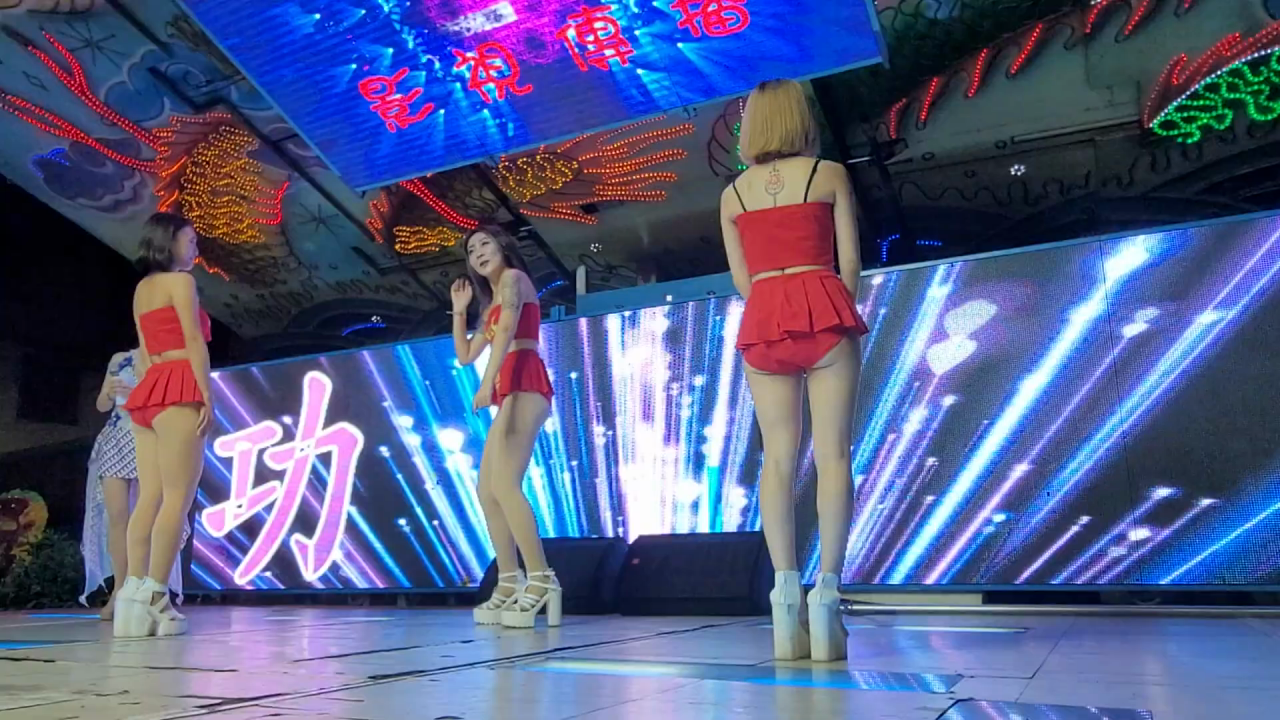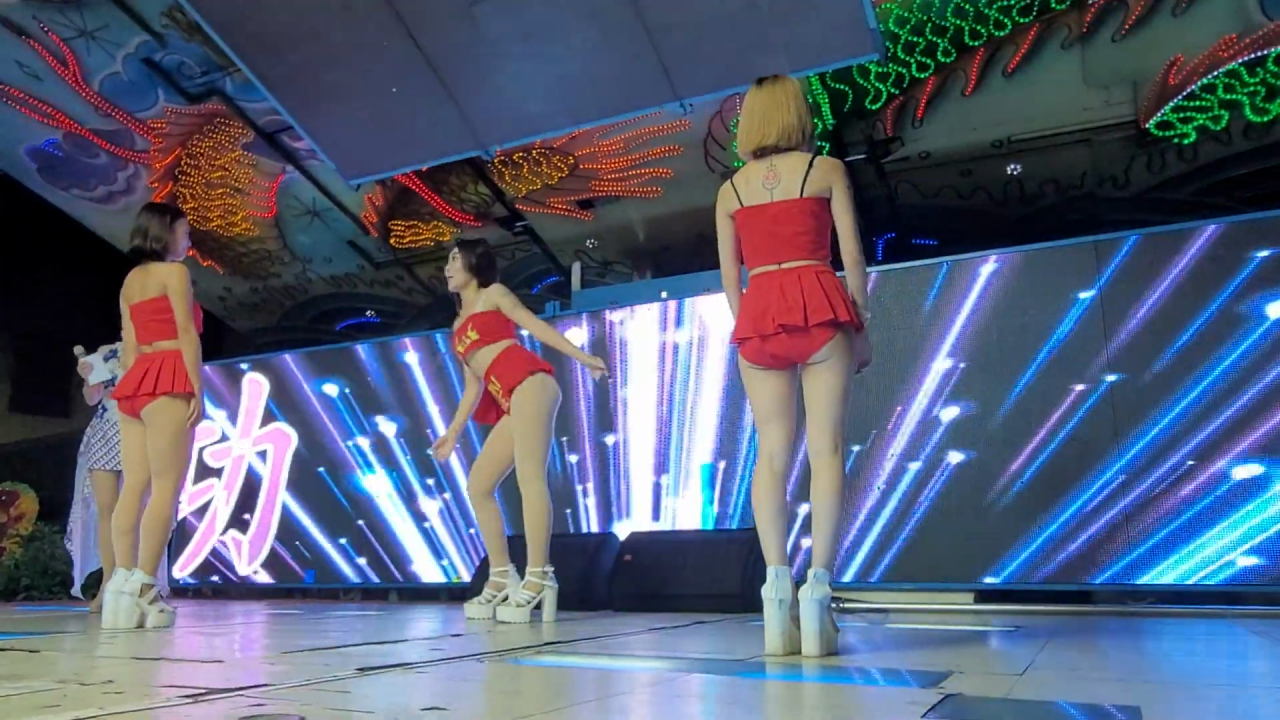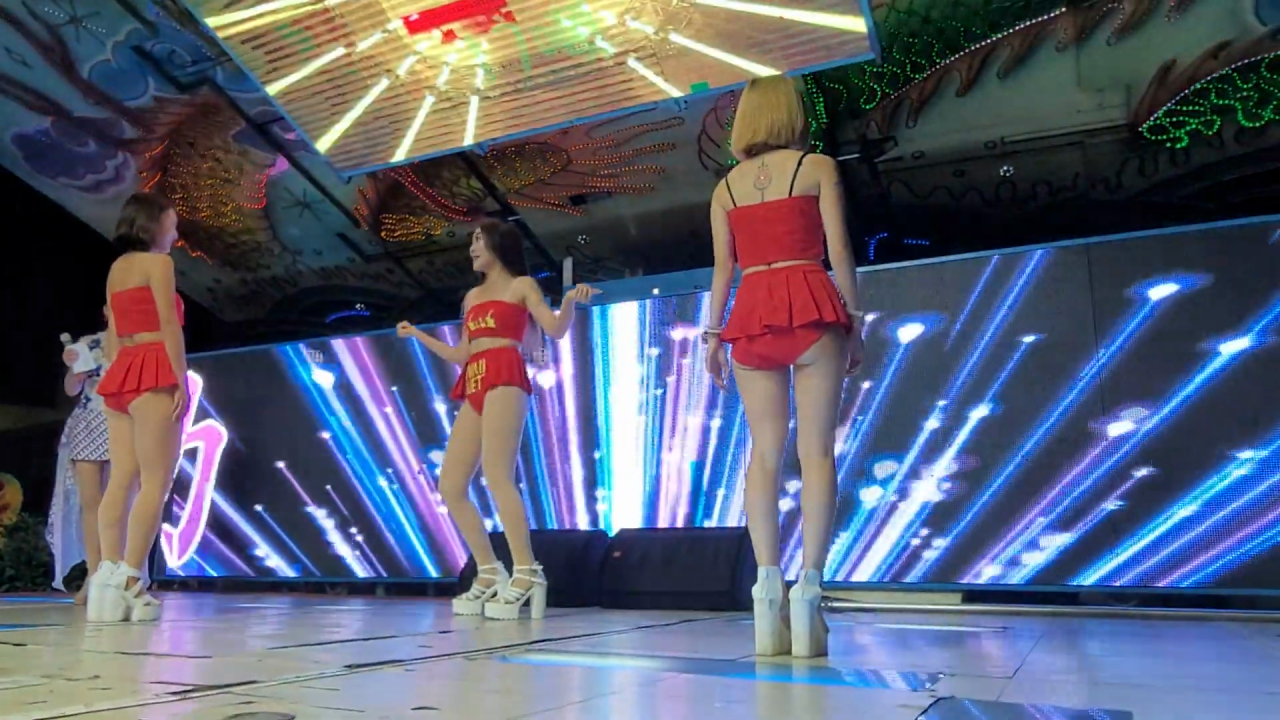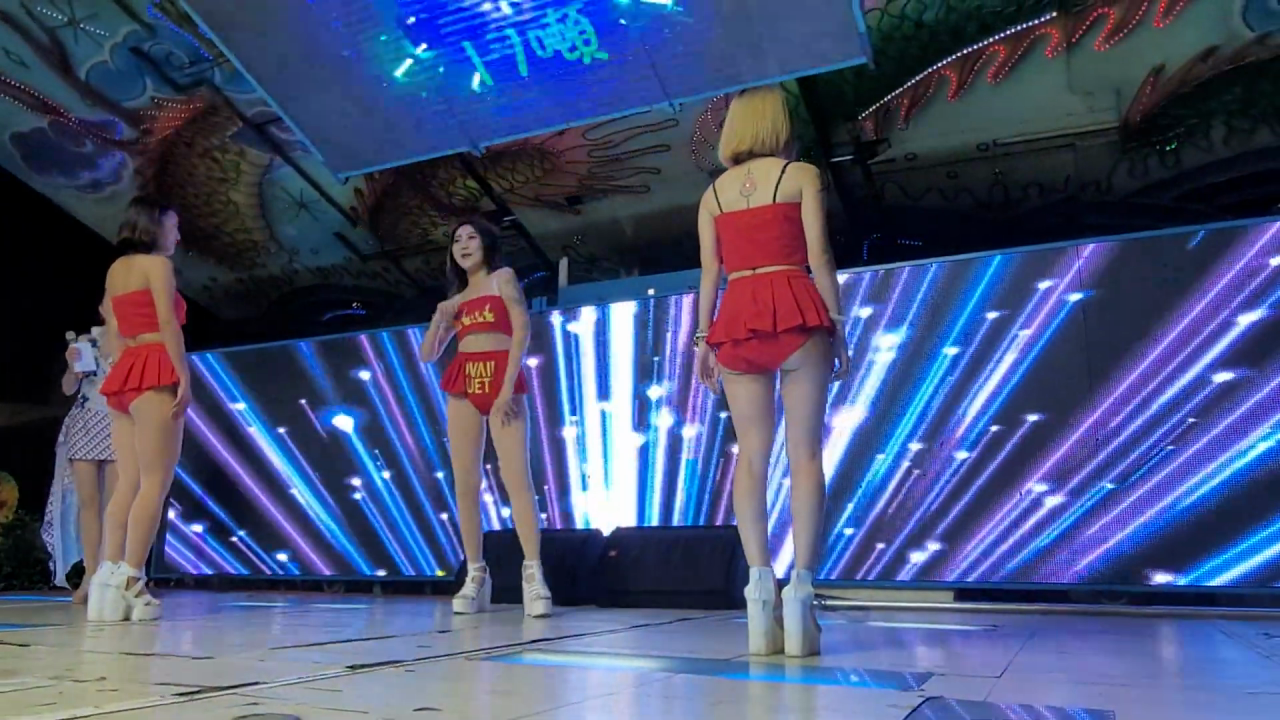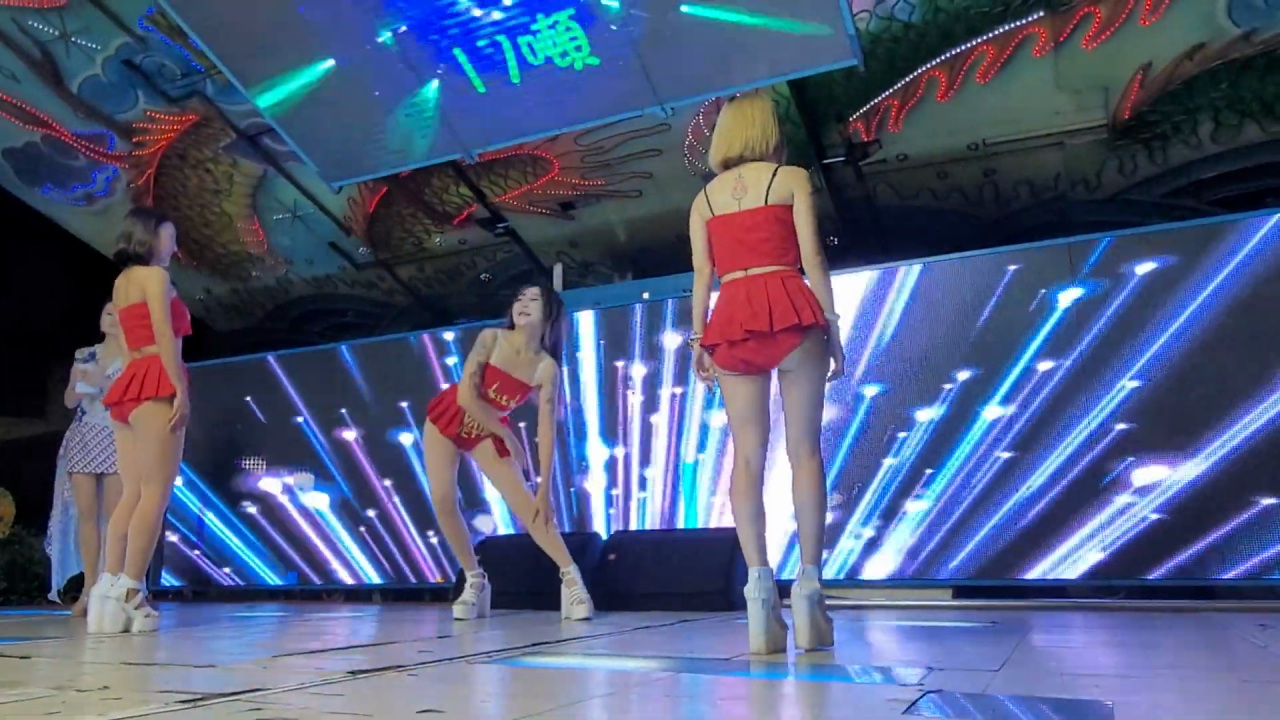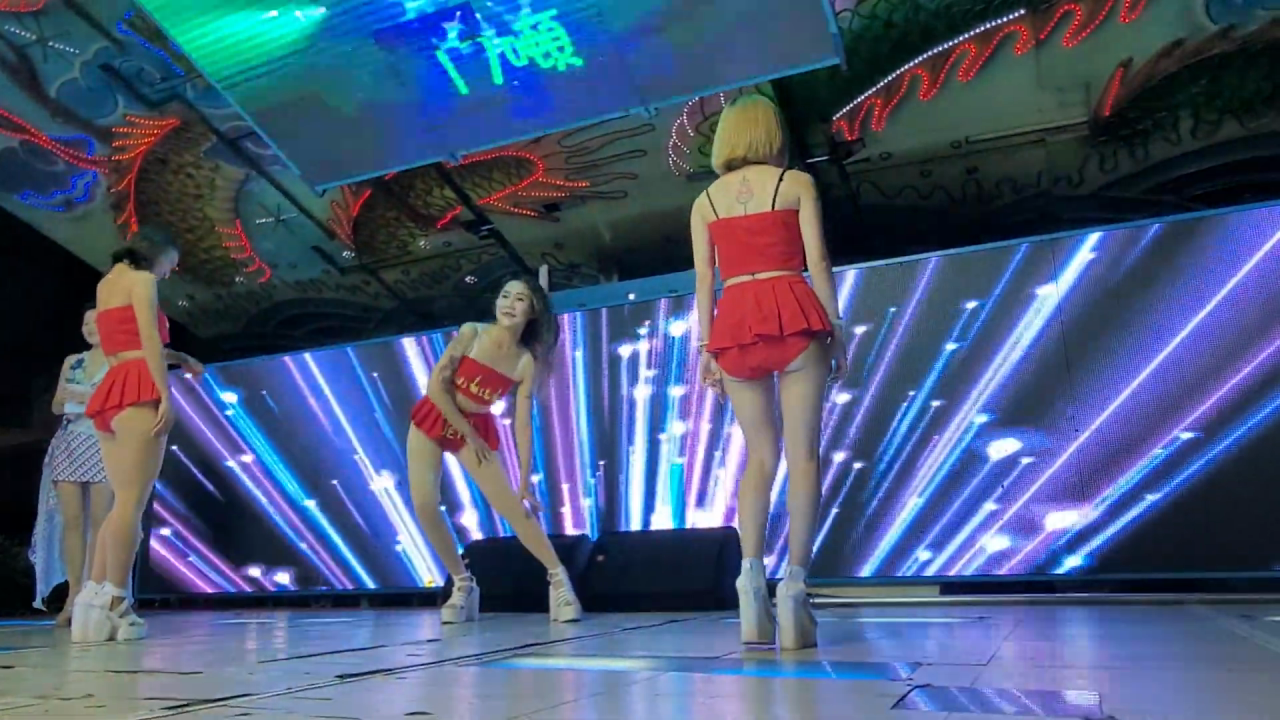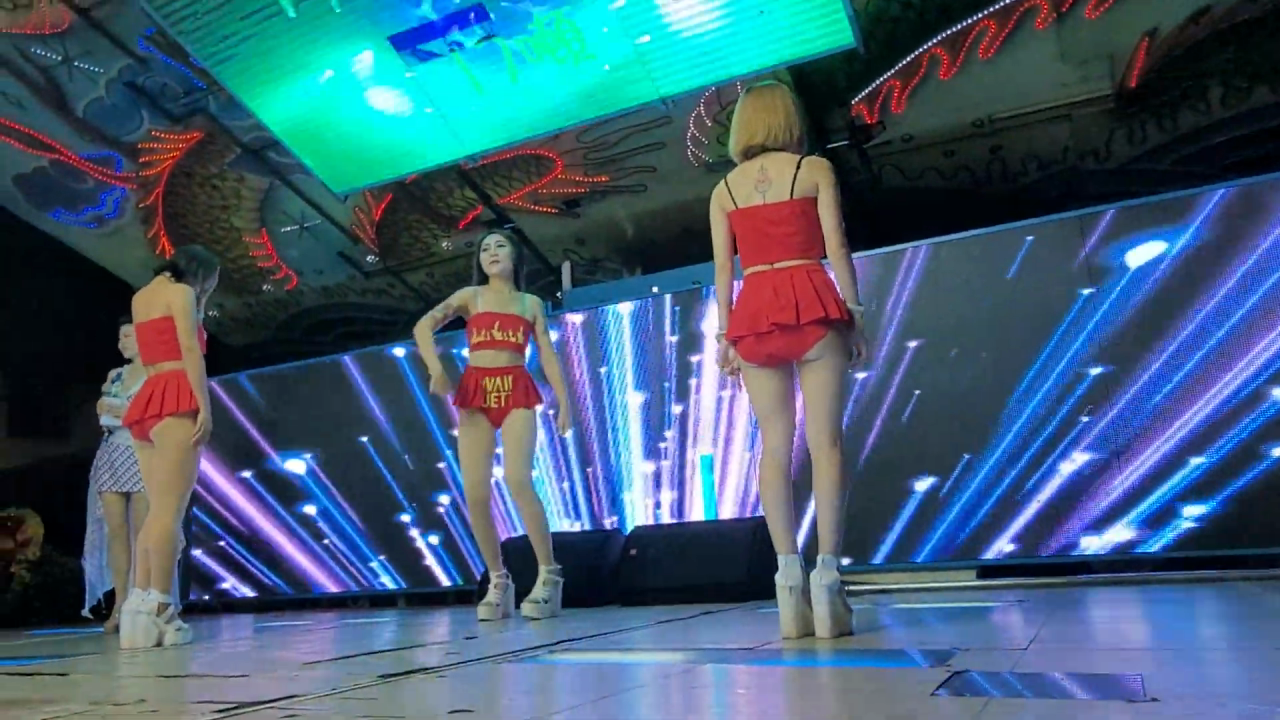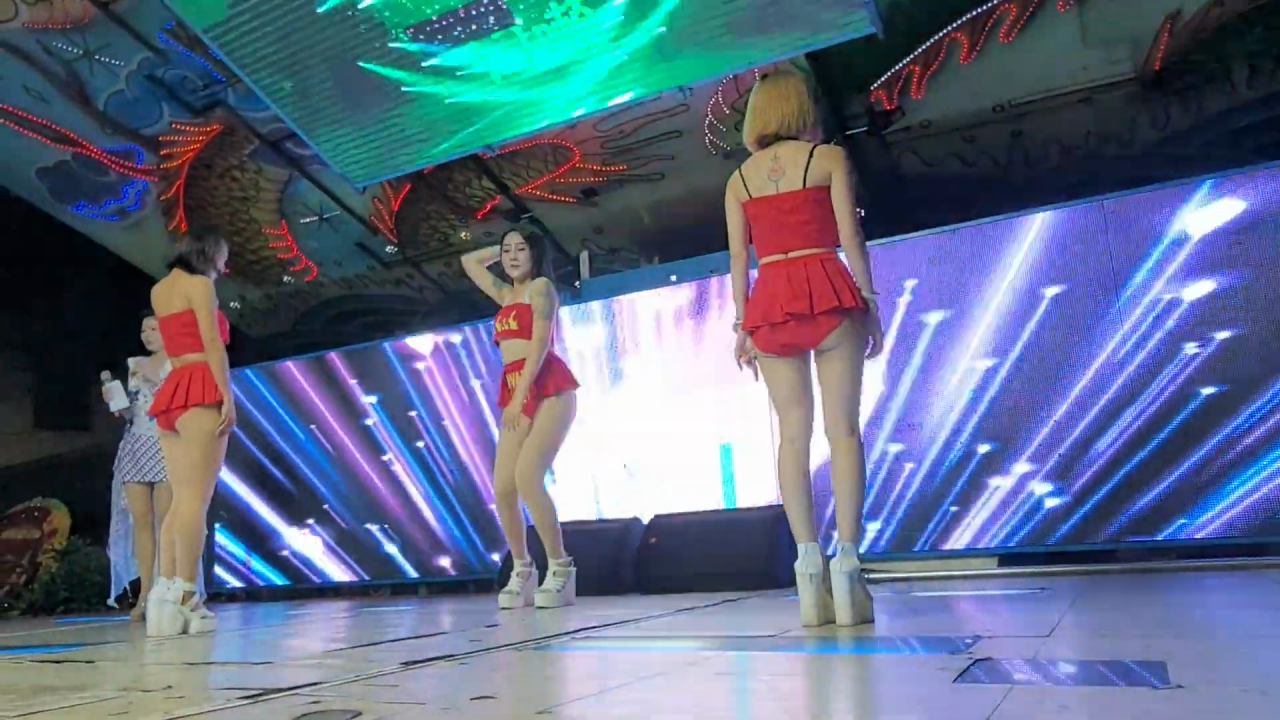
dt=0.7s
person 1, frame 1
left shoulder: (732, 193)
right shoulder: (829, 174)
left elbow: (741, 277)
right elbow: (849, 259)
left hip: (762, 321)
right hip: (823, 313)
left knee: (778, 458)
right knee: (832, 453)
left ankle: (786, 594)
right ankle: (826, 590)
person 1, frame 2
left shoulder: (730, 189)
right shoulder: (827, 169)
left elbow: (729, 272)
right elbow: (852, 254)
right wrist: (859, 321)
left hip: (758, 316)
right hip: (818, 308)
left knee: (771, 453)
right knee: (825, 448)
left ankle: (778, 588)
right ankle: (817, 586)
person 1, frame 3
left shoulder: (726, 185)
right shoulder: (819, 167)
left elbow: (723, 266)
right elbow: (840, 251)
left wrist: (714, 336)
right wrist: (854, 319)
left hip: (751, 315)
right hip: (810, 308)
left knee: (764, 453)
right knee: (815, 451)
left ankle: (769, 591)
right ankle: (808, 587)
person 1, frame 4
left shoulder: (713, 192)
right shoulder: (802, 175)
left elbow: (710, 272)
right elbow: (819, 257)
left wrist: (703, 339)
right wrist: (837, 323)
left hip: (737, 320)
right hip: (795, 312)
left knee: (751, 457)
right knee: (803, 454)
left ankle: (761, 590)
right ankle: (800, 586)
person 1, frame 5
left shoulder: (704, 197)
right shoulder: (793, 178)
left elbow: (702, 274)
right elbow: (812, 257)
left wrist: (699, 340)
right wrist: (832, 327)
left hip: (731, 320)
right hip: (788, 311)
left knee: (747, 456)
right knee: (804, 452)
left ankle: (759, 589)
right ankle: (807, 586)
person 1, frame 6
left shoulder: (705, 200)
right shoulder: (797, 183)
left elbow: (704, 279)
right elbow: (818, 261)
left wrist: (706, 345)
right wrist: (834, 328)
left hip: (735, 325)
right hip: (793, 316)
left knee: (760, 455)
right knee: (801, 453)
left ankle: (751, 573)
right ankle: (793, 587)
person 1, frame 7
left shoulder: (724, 188)
right shoulder: (816, 169)
left elbow: (723, 268)
right elbow: (837, 248)
left wrist: (725, 334)
right wrist: (855, 314)
left hip: (753, 313)
right hip: (810, 304)
left knee: (775, 446)
right knee: (824, 441)
left ankle: (789, 576)
right ankle: (826, 575)
person 1, frame 8
left shoulder: (739, 178)
right shoulder: (829, 157)
left elbow: (738, 258)
right elbow: (850, 236)
left wrist: (742, 324)
right wrist: (870, 302)
left hip: (770, 303)
right hip: (826, 293)
left knee: (793, 433)
right knee: (842, 428)
left ankle: (809, 566)
right ankle: (846, 561)
person 2, frame 1
left shoulder: (142, 288)
right shoulder: (180, 280)
left elbow: (145, 352)
right elbow: (194, 340)
left wrist: (146, 395)
right wrist: (207, 395)
left hip: (148, 393)
right hip: (178, 390)
left knee: (150, 497)
right knee: (177, 497)
left ankle: (135, 593)
right ankle: (152, 597)
person 2, frame 2
left shoulder: (130, 279)
right shoulder: (174, 271)
left elbow: (129, 342)
right elbow: (186, 333)
left wrist: (134, 385)
right wrist: (197, 389)
left hip: (135, 384)
right hip: (167, 382)
left knee: (134, 487)
right knee: (166, 487)
left ankle: (123, 585)
right ankle: (142, 588)
person 2, frame 3
left shoulder: (117, 268)
right shoulder: (158, 262)
left elbow: (113, 333)
right elbow: (169, 325)
left wrist: (119, 374)
right wrist: (182, 380)
left hip: (121, 375)
right hip: (152, 373)
left knee: (122, 480)
right knee: (156, 481)
left ankle: (109, 577)
right ankle: (128, 581)
person 2, frame 4
left shoulder: (115, 269)
right shoulder: (157, 264)
left elbow: (114, 330)
right elbow: (168, 324)
left wrist: (123, 371)
right wrist: (184, 377)
left hip: (123, 376)
right hip: (154, 374)
left knee: (129, 483)
right knee: (155, 481)
left ankle: (110, 577)
right ankle: (128, 581)
person 2, frame 5
left shoulder: (122, 281)
right shoulder: (155, 275)
right elbow: (164, 335)
right wrist: (181, 390)
left hip: (129, 387)
right hip: (155, 386)
left knee: (132, 494)
right knee: (155, 493)
left ankle: (109, 589)
right ankle: (127, 595)
person 2, frame 6
left shoulder: (108, 282)
right shoulder: (141, 279)
right elbow: (149, 341)
left wrist: (178, 357)
right wrist: (165, 394)
left hip: (111, 393)
right hip: (138, 392)
left knee: (123, 502)
right knee: (131, 501)
left ankle: (94, 599)
right ankle: (112, 603)
person 2, frame 7
left shoulder: (141, 296)
right shoulder: (180, 291)
right elbow: (190, 351)
left wrist: (201, 300)
right wrist: (205, 405)
left hip: (147, 403)
right hip: (175, 401)
left knee: (157, 511)
right knee: (170, 509)
left ankle: (139, 604)
right ankle: (157, 609)
person 2, frame 8
left shoulder: (161, 290)
right shoulder: (199, 284)
right elbow: (212, 342)
right wrist: (228, 395)
left hip: (172, 395)
right hip: (199, 392)
left knee: (181, 499)
right knee: (195, 498)
left ankle: (166, 594)
right ankle: (184, 598)
person 3, frame 1
left shoulder: (514, 277)
right shoulder: (492, 301)
left elbow: (507, 330)
right elbow: (465, 356)
left wrist: (486, 381)
right wrist: (460, 310)
left hip: (526, 388)
right hip: (511, 397)
left knee: (504, 485)
right knee: (486, 491)
left ankle: (541, 581)
right ankle: (510, 583)
person 3, frame 2
left shoulder: (493, 294)
right shoulder: (459, 326)
left elbow: (535, 325)
right elbow: (473, 386)
left wrist: (580, 355)
right wrist: (453, 431)
left hip: (530, 383)
right hip: (509, 404)
left knee: (529, 477)
right knee: (478, 486)
left ankle: (539, 578)
right ankle: (502, 578)
person 3, frame 3
left shoulder: (522, 286)
right shoulder: (472, 296)
left elbow: (556, 329)
left wrist: (569, 303)
right wrist: (418, 335)
left hip: (505, 380)
right hip: (472, 390)
left knee: (497, 476)
right knee: (451, 487)
left ankle: (527, 575)
right ankle: (491, 574)
person 3, frame 4
left shoulder: (503, 277)
right shoulder: (455, 300)
left elbow: (521, 327)
right elbow: (427, 355)
left wrist: (508, 385)
right wrist: (439, 319)
left hip: (504, 385)
right hip: (461, 386)
left knee: (515, 475)
right knee: (465, 483)
left ankle: (532, 572)
right ankle: (476, 574)
person 3, frame 5
left shoulder: (546, 368)
right shoulder: (491, 339)
left elbow: (547, 431)
right elbow: (465, 397)
left wrist: (546, 490)
right wrist: (508, 437)
left hip: (488, 431)
right hip: (447, 418)
left knee: (525, 502)
right knee: (442, 498)
left ankle: (571, 577)
right ankle: (475, 581)
person 3, frame 6
left shoulder: (527, 363)
right shoulder: (471, 333)
left elbow: (523, 424)
right elbow: (435, 386)
left wrist: (526, 477)
right wrist: (467, 432)
left hip: (475, 429)
right hip: (432, 420)
left knee: (511, 504)
right knee: (424, 504)
left ankle: (558, 579)
right ankle: (462, 585)
person 3, frame 7
left shoulder: (531, 302)
right shoulder: (470, 297)
left elbow: (550, 354)
right elbow: (423, 325)
left wrist: (566, 402)
right wrist: (433, 362)
left hip: (518, 395)
right hip: (475, 392)
left knee: (518, 483)
right knee: (474, 491)
left ankle: (547, 576)
right ankle: (498, 580)
person 3, frame 8
left shoulder: (541, 286)
right shoulder: (505, 294)
left elbow: (541, 340)
right elbow: (468, 261)
left wrist: (520, 392)
right wrist: (502, 243)
left hip: (549, 389)
right hip: (516, 396)
left knee: (527, 478)
right knee: (503, 487)
left ankle: (560, 570)
right ankle: (522, 571)
person 4, frame 1
right shoulder: (118, 359)
right elbow: (101, 405)
right wrist: (109, 392)
right hip: (115, 443)
right knee: (116, 516)
right ankle: (118, 590)
person 4, frame 2
right shoulder: (104, 352)
right elbow: (91, 399)
right wrist: (88, 378)
right hip: (103, 434)
right knee: (105, 508)
right ankle: (107, 582)
person 4, frame 3
right shoulder: (86, 343)
right elbow: (71, 389)
right wrist: (71, 366)
right hip: (86, 427)
right knee: (88, 501)
right ankle: (92, 575)
person 4, frame 4
right shoulder: (84, 342)
right elbow: (68, 388)
right wrist: (72, 365)
right hip: (84, 425)
right knee: (86, 500)
right ankle: (90, 575)
person 4, frame 5
right shoulder: (84, 355)
right elbow: (70, 402)
left wrist: (103, 382)
right wrist: (76, 381)
left hip: (117, 437)
right hip: (83, 438)
left knee: (114, 513)
right knee: (85, 512)
right ankle: (88, 587)
person 4, frame 6
right shoulder: (72, 362)
right elbow: (56, 407)
left wrist: (93, 398)
right wrist: (64, 397)
left hip: (104, 445)
right hip: (69, 445)
left knee: (99, 521)
right knee: (71, 520)
right ankle: (73, 596)
person 4, frame 7
right shoulder: (114, 375)
right wrist: (102, 410)
right hip: (111, 457)
left knee: (142, 531)
right knee: (115, 529)
right ankle: (119, 603)
person 4, frame 8
right shoulder: (136, 366)
left wrist: (155, 378)
left hip: (165, 445)
right hip: (135, 447)
left knee: (165, 519)
right knee: (140, 519)
right ankle: (146, 591)
